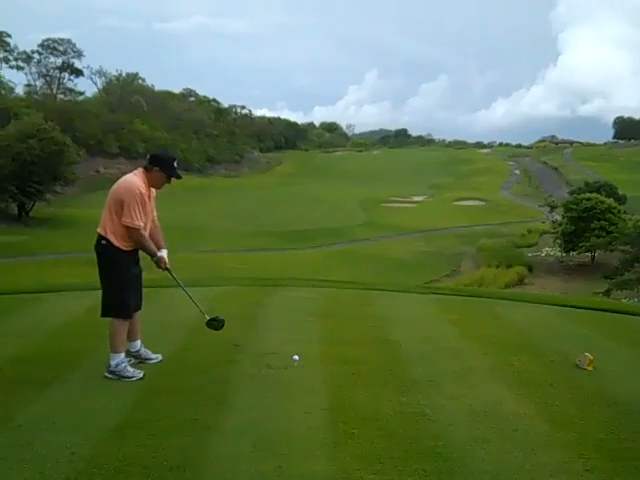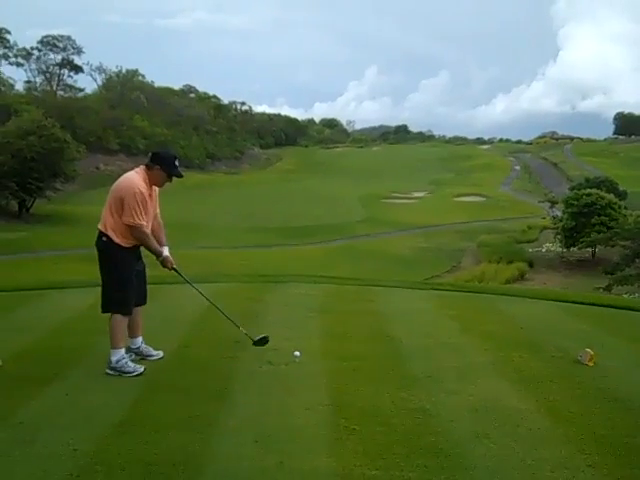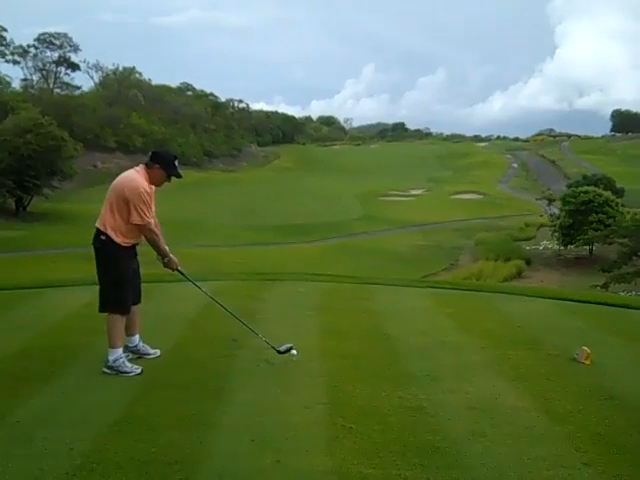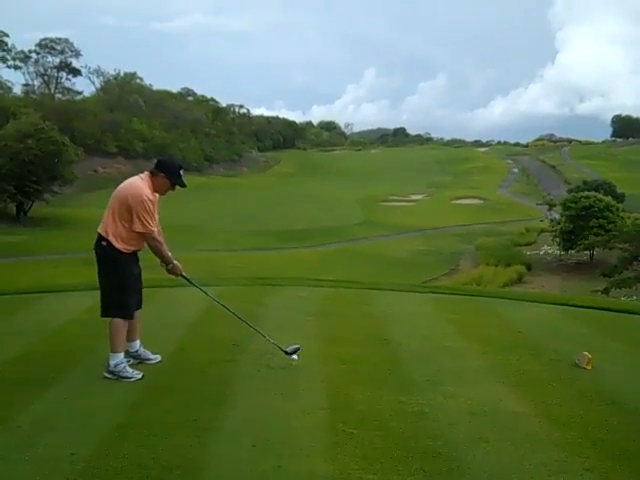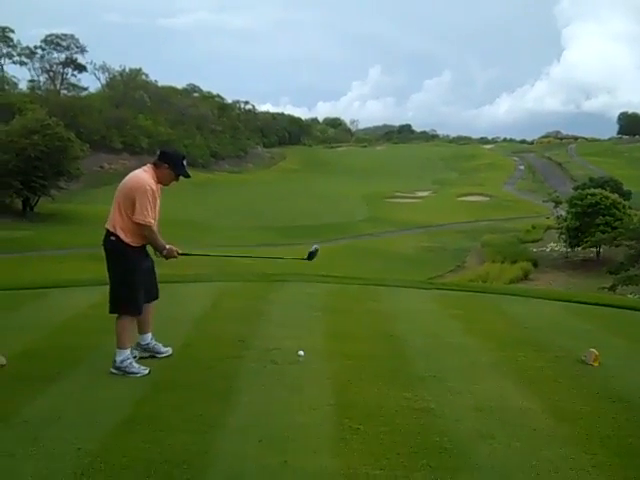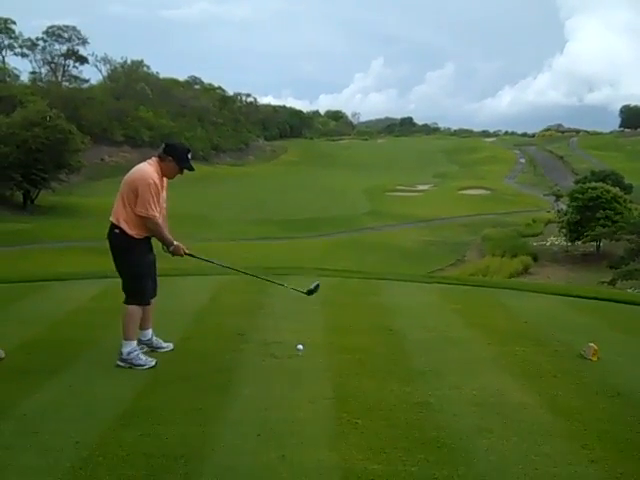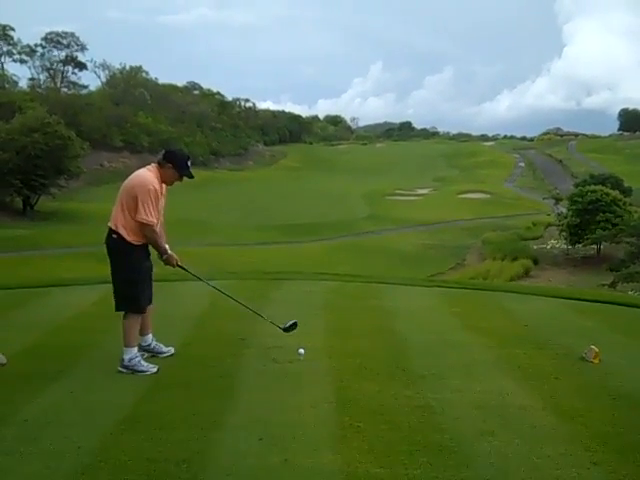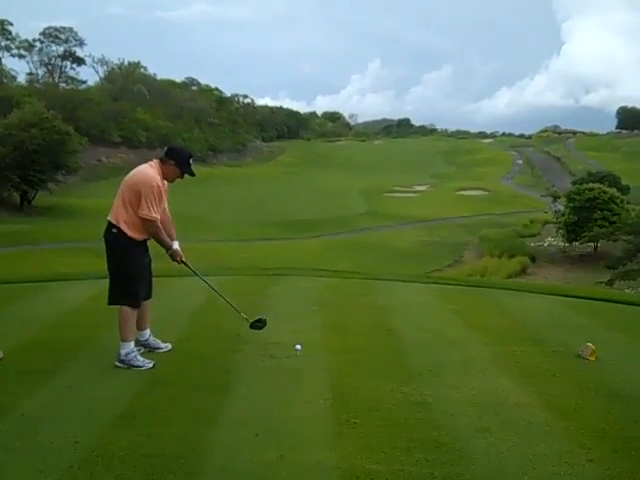
dt=0.4s
person 1, frame 1
left shoulder: (147, 186)
right shoulder: (134, 188)
left elbow: (152, 222)
right elbow: (135, 231)
left wrist: (162, 250)
right wrist: (155, 255)
left hip: (126, 249)
right hip: (114, 250)
left knee: (133, 303)
right knee: (121, 308)
left ankle: (135, 349)
right ankle: (116, 364)
person 1, frame 2
left shoulder: (150, 184)
right shoulder: (135, 187)
left elbow: (155, 219)
right elbow: (138, 230)
left wrist: (165, 248)
right wrist: (160, 255)
left hip: (129, 246)
right hip: (115, 246)
left knee: (137, 299)
right knee: (122, 304)
left ankle: (136, 346)
right ankle: (117, 360)
person 1, frame 3
left shoulder: (144, 180)
right shoulder: (137, 186)
left elbow: (152, 220)
right elbow: (147, 229)
left wrist: (165, 249)
right wrist: (165, 256)
left hip: (124, 244)
right hip: (112, 245)
left knee: (132, 298)
right knee: (118, 303)
left ankle: (133, 344)
right ankle: (114, 359)
person 1, frame 4
left shoulder: (147, 187)
right shoulder: (141, 194)
left elbow: (155, 228)
right elbow: (150, 237)
left wrist: (169, 256)
right wrist: (169, 262)
left hip: (125, 249)
right hip: (113, 250)
left knee: (133, 303)
right knee: (121, 308)
left ankle: (133, 349)
right ankle: (115, 364)
person 1, frame 5
left shoulder: (151, 180)
right shoulder: (145, 184)
left elbow: (150, 222)
right elbow: (145, 226)
left wrist: (160, 246)
right wrist: (163, 248)
left hip: (134, 244)
right hip: (123, 246)
left knee: (146, 295)
right knee: (129, 303)
left ankle: (145, 343)
right ankle: (122, 359)
person 1, frame 6
left shoulder: (158, 175)
right shoulder: (148, 178)
left elbow: (160, 213)
right elbow: (150, 220)
left wrist: (169, 240)
right wrist: (170, 244)
left hip: (138, 236)
right hip: (126, 238)
left knee: (146, 292)
right knee: (138, 294)
left ankle: (146, 338)
right ankle: (128, 351)
person 1, frame 7
left shoulder: (156, 181)
right shoulder: (148, 184)
left elbow: (157, 221)
right elbow: (148, 227)
left wrist: (165, 247)
right wrist: (165, 253)
left hip: (135, 243)
right hip: (124, 244)
left knee: (144, 297)
right knee: (134, 302)
left ankle: (147, 343)
right ankle: (129, 358)
person 1, frame 8
left shoulder: (158, 177)
right shoulder: (150, 180)
left elbow: (163, 214)
right elbow: (151, 222)
left wrist: (175, 243)
right wrist: (169, 248)
left hip: (134, 238)
right hip: (123, 238)
left knee: (143, 292)
right knee: (130, 296)
left ankle: (144, 338)
right ankle: (126, 353)
